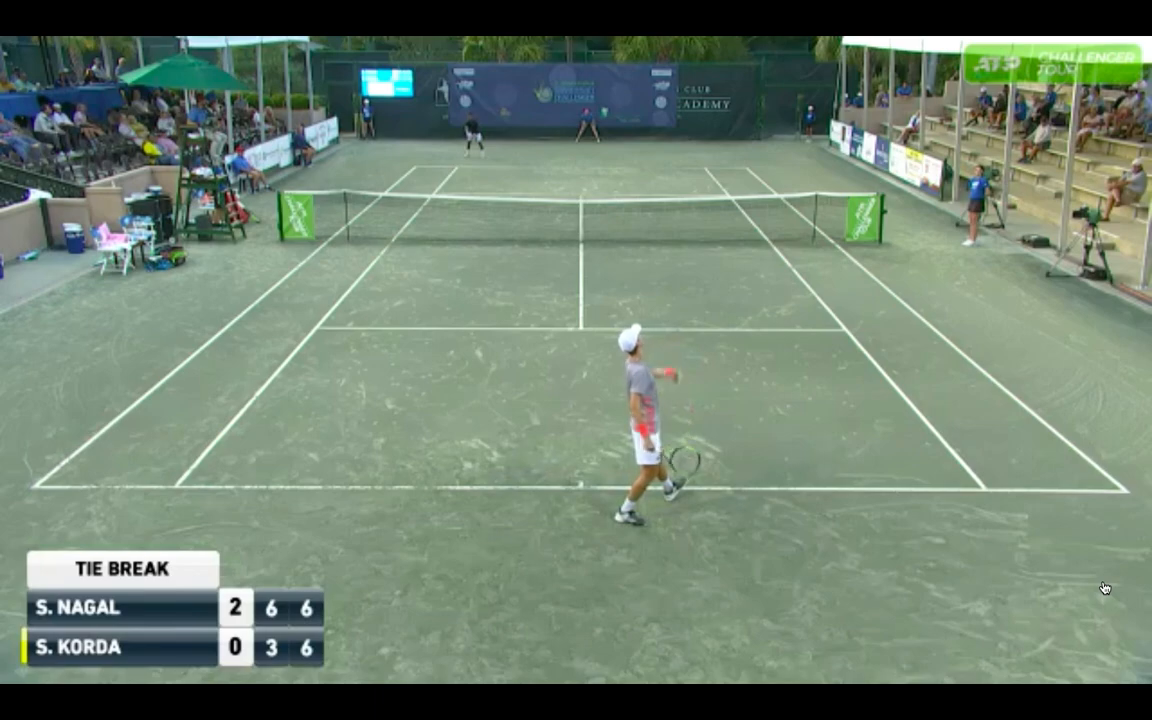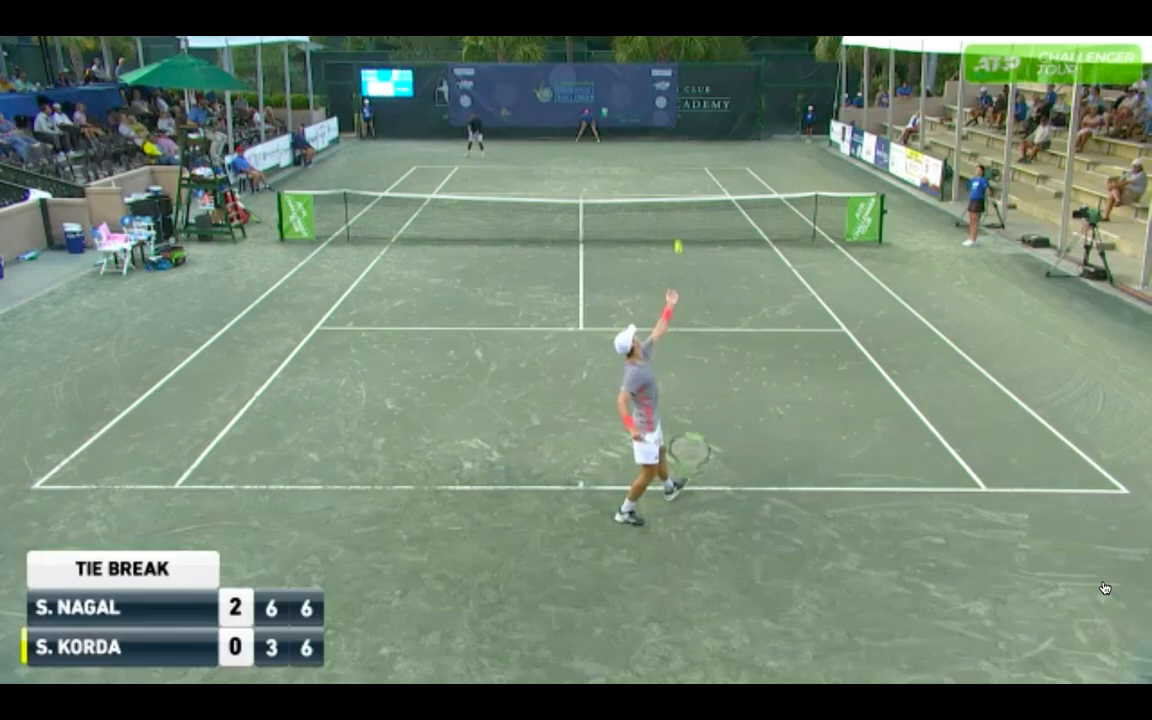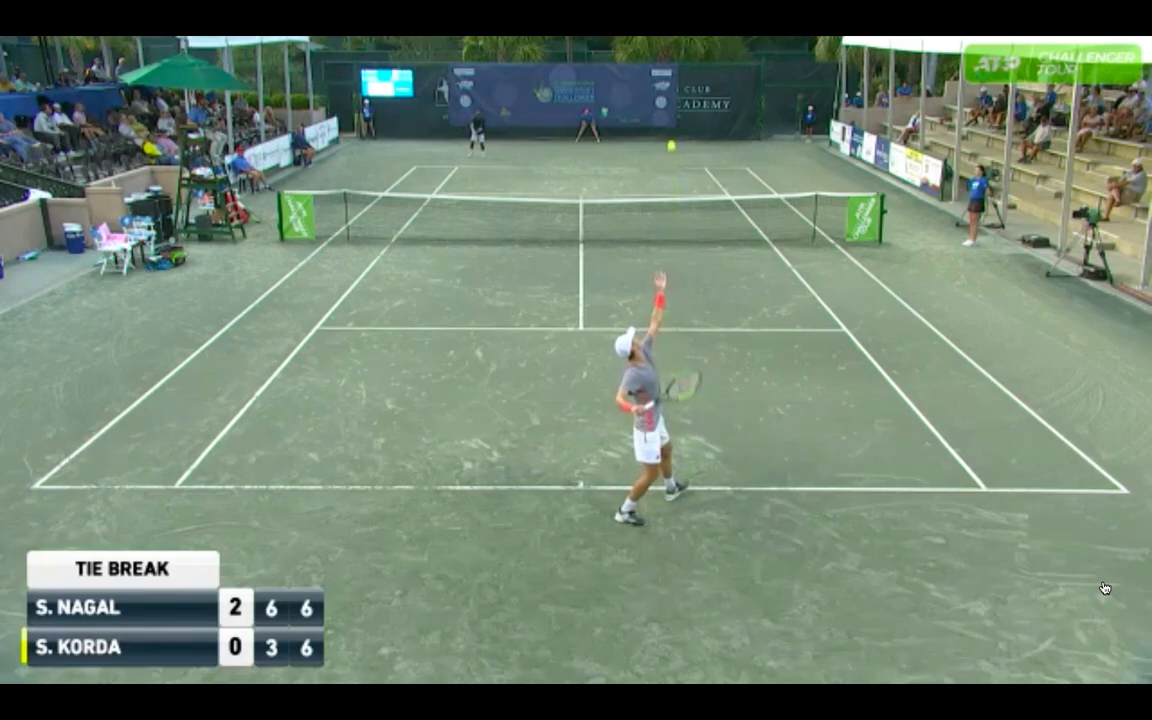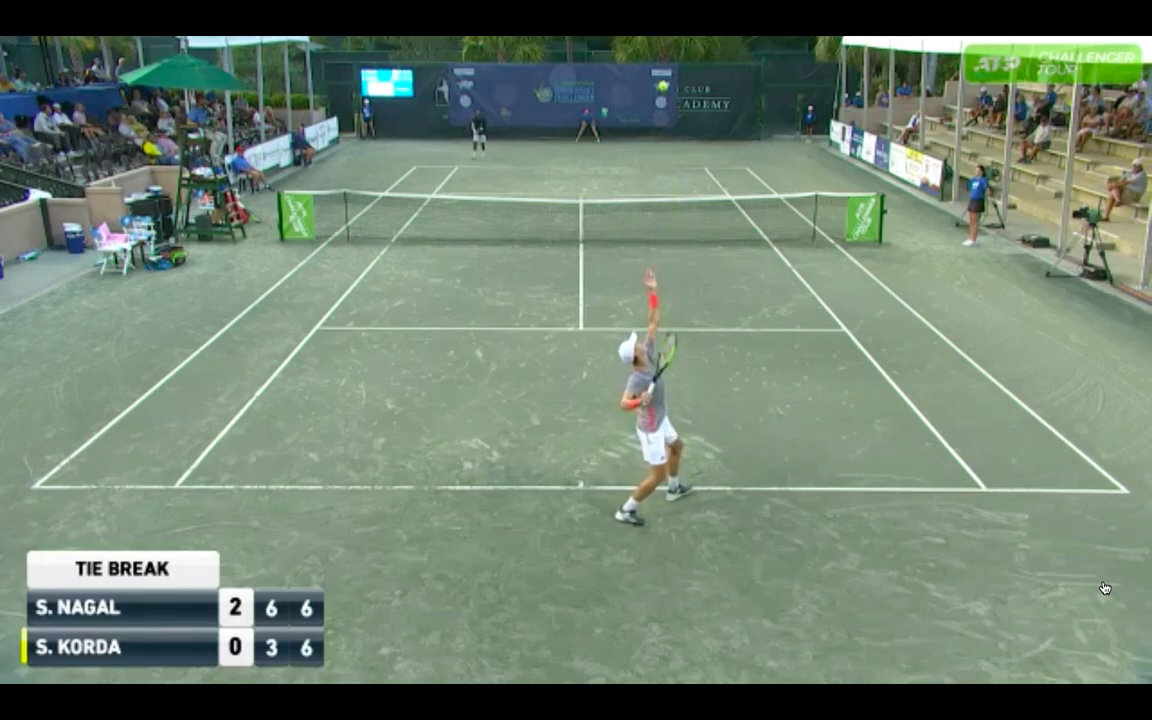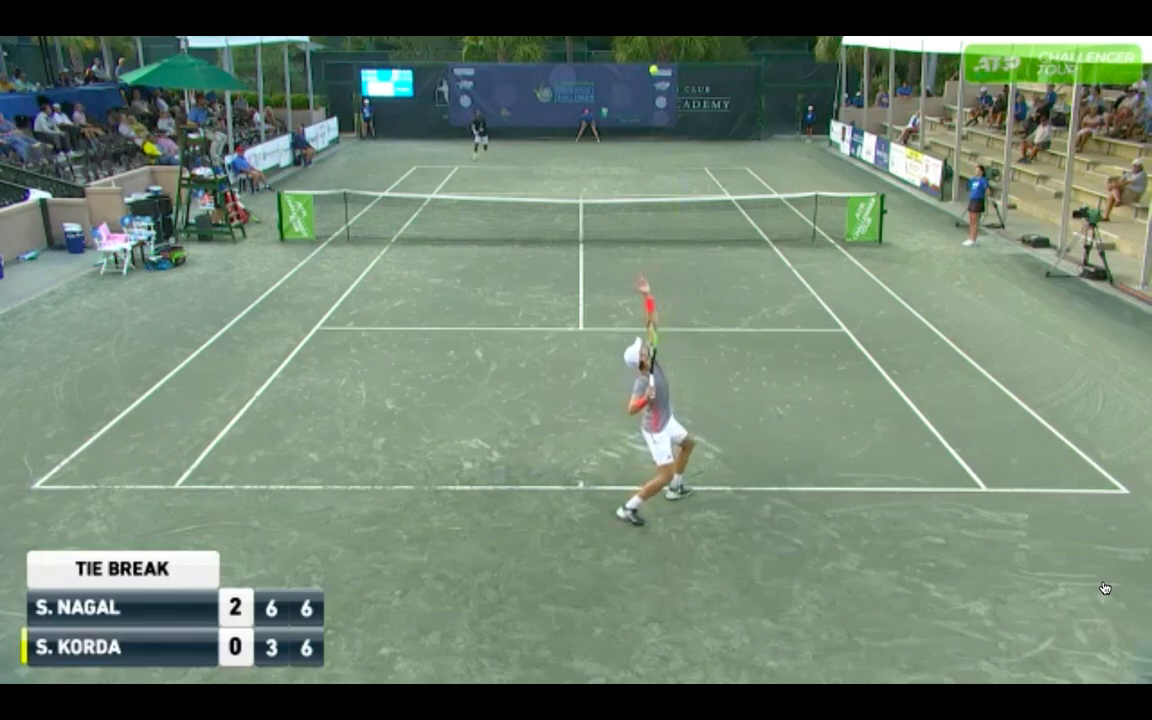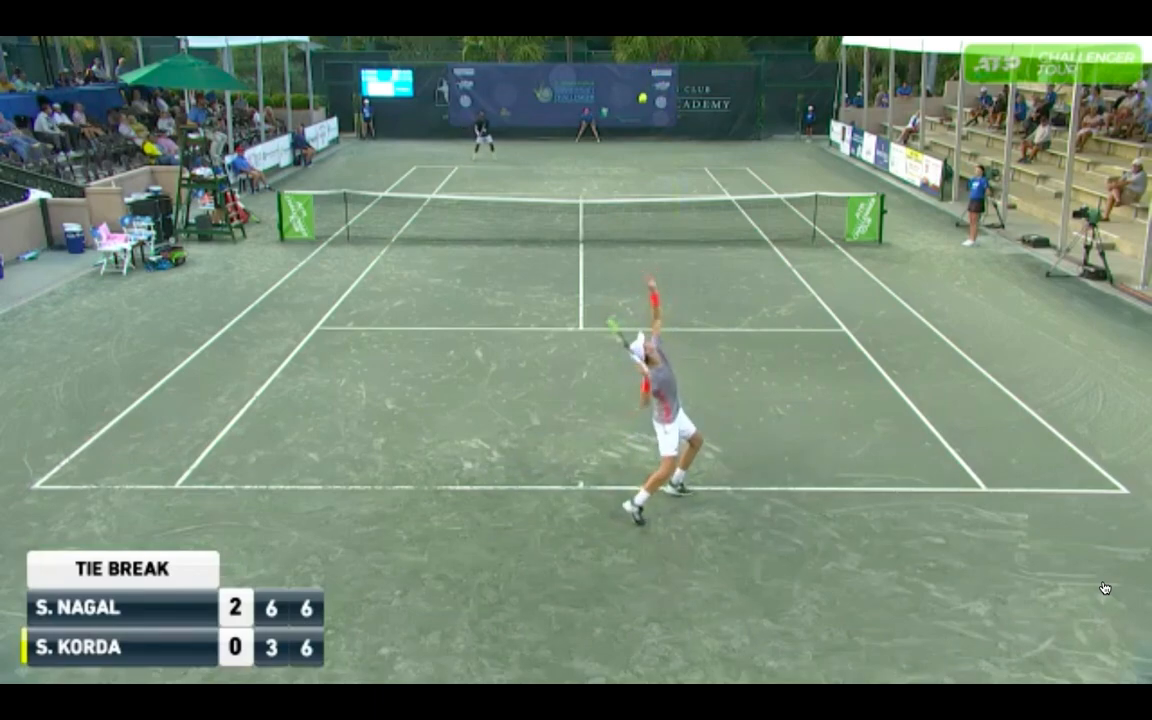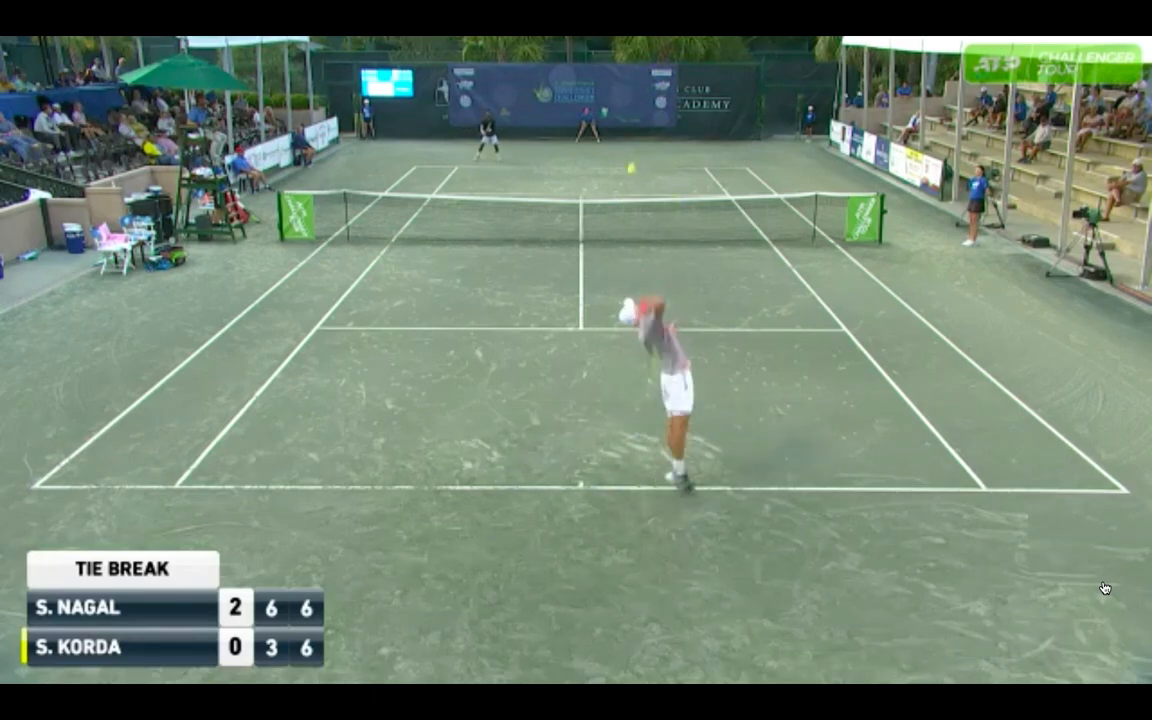
dt=0.2s
person 1, frame 1
left shoulder: (633, 364)
right shoulder: (639, 372)
left elbow: (651, 373)
right elbow: (634, 407)
left wrist: (668, 372)
right wrist: (646, 437)
left hip: (648, 424)
right hip: (645, 428)
left knee: (657, 457)
right knee: (648, 473)
left ankle: (669, 488)
right ankle: (625, 511)
person 1, frame 2
left shoulder: (642, 353)
right shoulder: (633, 372)
left elbow: (658, 331)
right elbow: (621, 402)
left wrist: (669, 307)
right wrist: (631, 428)
left hip: (650, 422)
right hip: (645, 427)
left knee: (660, 453)
right knee: (648, 474)
left ankle: (670, 488)
right ankle: (625, 512)
person 1, frame 3
left shoulder: (644, 352)
right shoulder: (633, 374)
left elbow: (655, 323)
right elbow: (618, 399)
left wrist: (660, 292)
right wrist: (633, 407)
left hip: (655, 419)
right hip: (647, 426)
left knee: (666, 451)
right knee: (651, 473)
left ankle: (672, 488)
right ankle: (625, 512)
person 1, frame 4
left shoulder: (648, 354)
right shoulder: (637, 378)
left elbow: (653, 322)
right elbow: (623, 403)
left wrist: (653, 291)
right wrist: (639, 401)
left hip: (661, 420)
right hip: (651, 428)
left knee: (677, 447)
right knee: (657, 475)
left ankle: (674, 489)
right ankle: (626, 511)
person 1, frame 5
left shoulder: (652, 357)
right shoulder: (642, 382)
left elbow: (652, 325)
right elbow: (631, 409)
left wrist: (647, 296)
right wrist: (646, 399)
left hip: (667, 420)
right hip: (656, 430)
left knee: (688, 444)
right knee: (664, 476)
left ankle: (675, 488)
right ankle: (628, 509)
person 1, frame 6
left shoulder: (656, 348)
right shoulder: (652, 375)
left elbow: (657, 320)
right elbow: (644, 401)
left wrist: (653, 292)
right wrist: (645, 377)
left hip: (676, 414)
right hip: (666, 422)
left knee: (696, 442)
right knee: (666, 468)
left ankle: (675, 484)
right ankle: (635, 503)
person 1, frame 7
left shoulder: (647, 329)
right shoulder: (651, 326)
right elbow: (659, 304)
left wrist: (664, 326)
left hip: (668, 377)
right hip: (678, 376)
left knee: (673, 424)
right knee: (680, 424)
left ankle: (677, 472)
right ankle: (679, 473)
